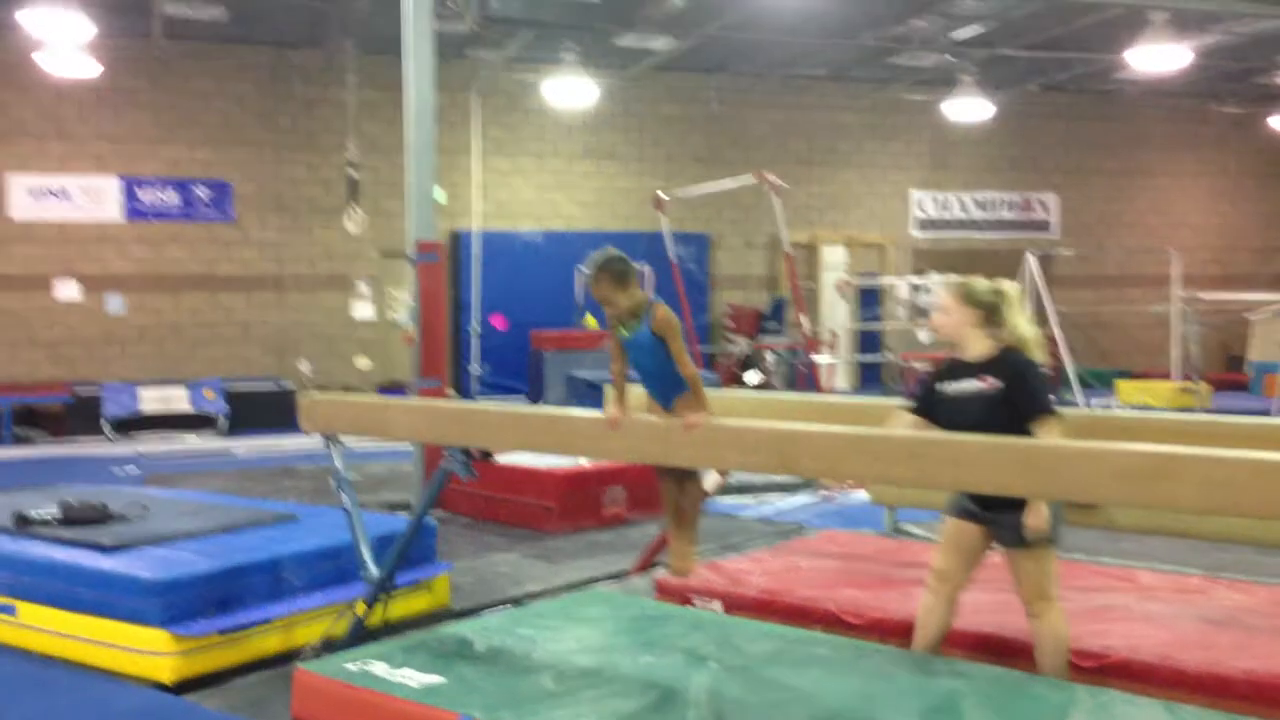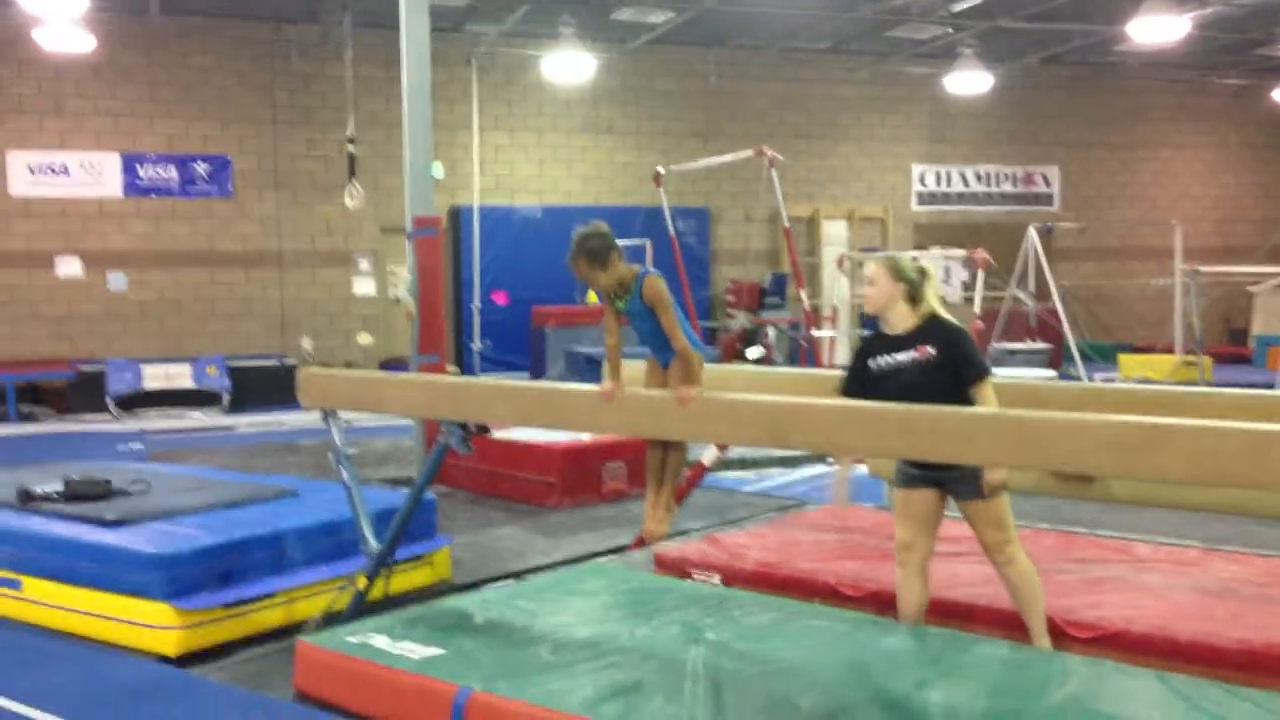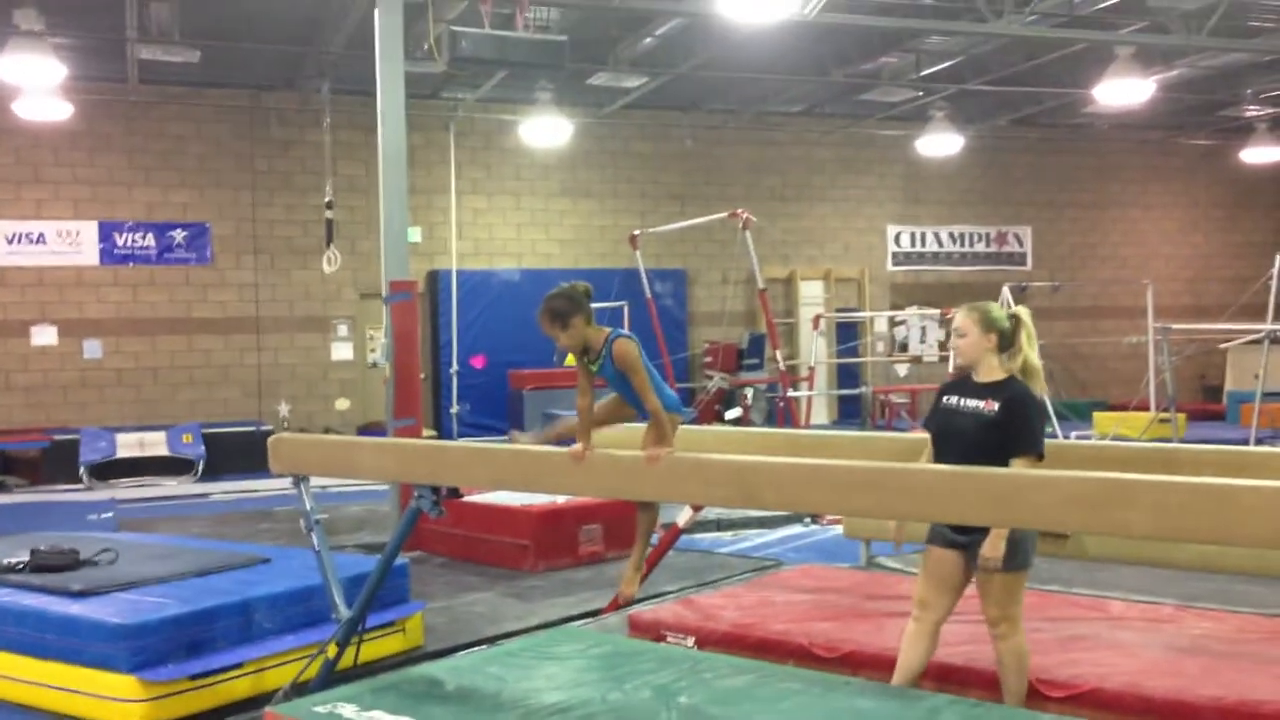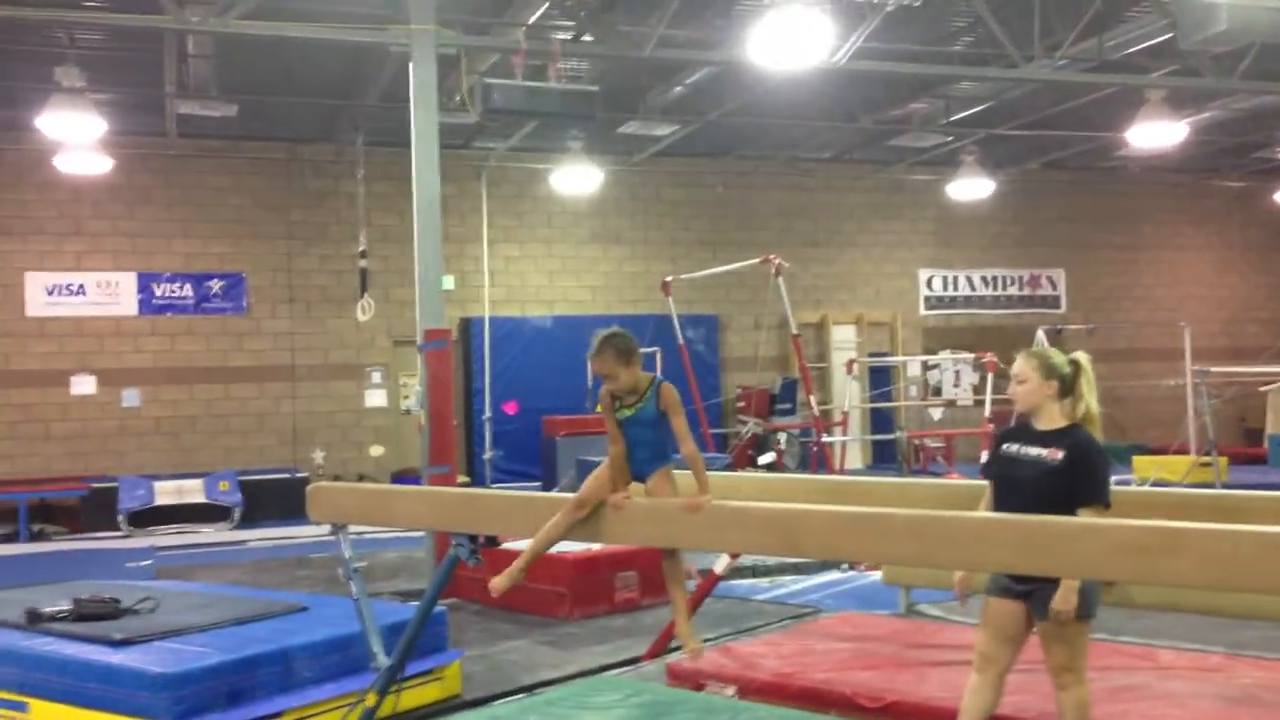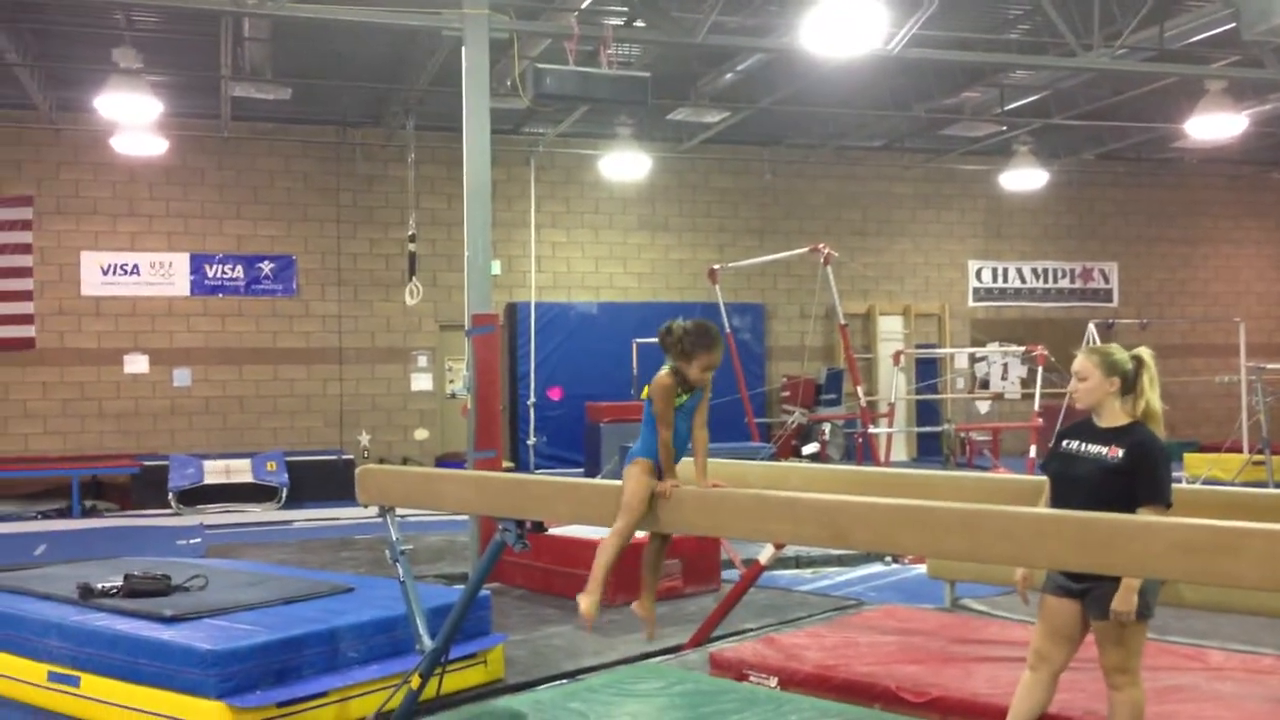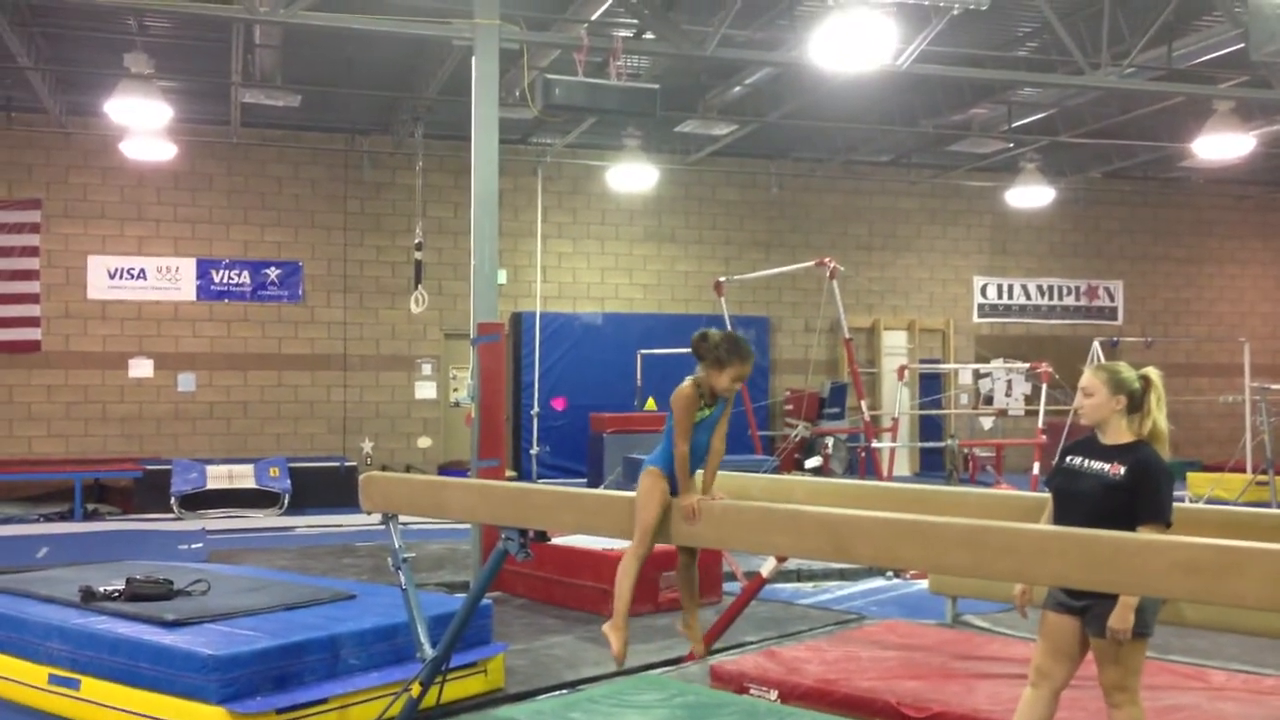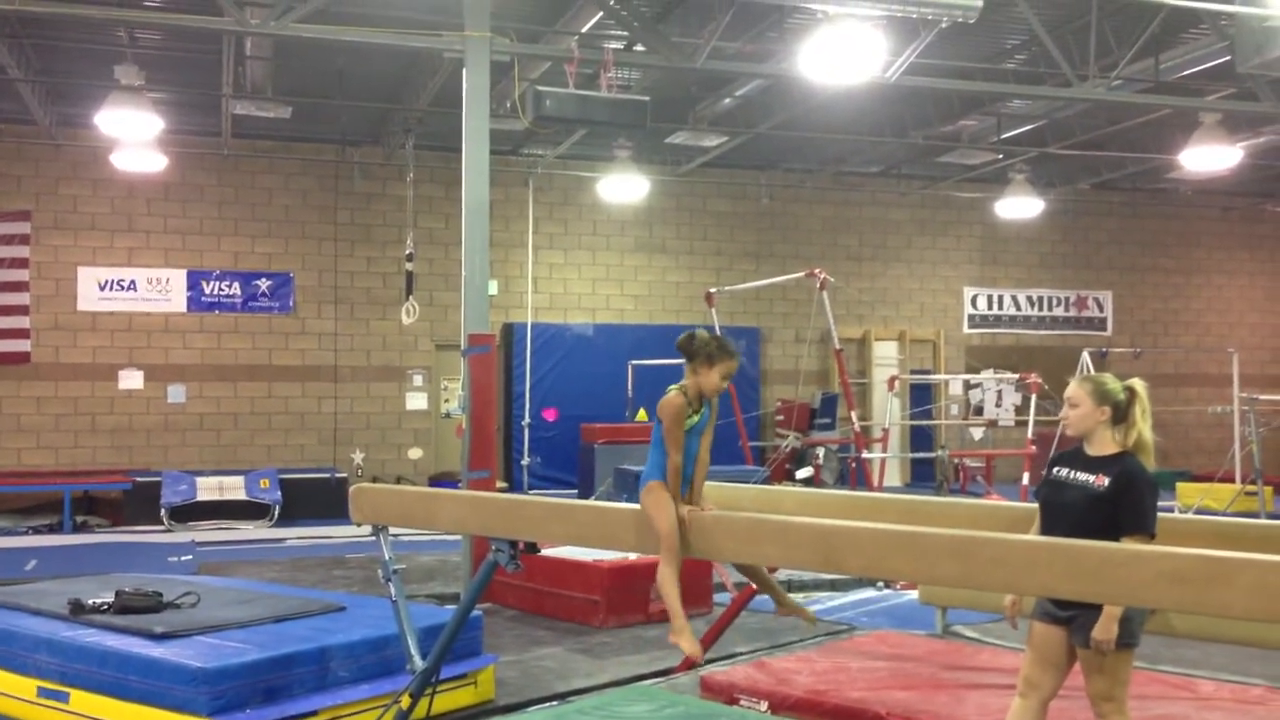
dt=0.7s
person 1, frame 1
left shoulder: (1018, 367)
right shoulder: (945, 376)
left elbow: (1046, 436)
right elbow: (903, 428)
left wrist: (1039, 503)
left hip: (1021, 503)
right hip: (971, 499)
left knee: (1039, 601)
right knee: (940, 581)
person 1, frame 2
left shoulder: (945, 336)
right shoulder: (870, 349)
left elbow: (984, 395)
left wrist: (994, 459)
left hip: (966, 461)
right hip: (915, 465)
left knee: (1002, 549)
right knee: (908, 553)
left ankle: (1041, 646)
person 1, frame 3
left shoulder: (1019, 399)
right shoulder: (950, 391)
left elbow: (1022, 474)
right elbow: (933, 455)
left wrist: (999, 534)
left hip: (999, 529)
right hip: (949, 524)
left knee: (1003, 624)
right knee: (924, 610)
person 1, frame 4
left shoulder: (1082, 447)
right shoulder: (1008, 439)
right elbow: (989, 505)
left wrist: (1070, 585)
left hip: (1059, 578)
right hip: (1010, 573)
left knee: (1066, 674)
right knee: (988, 663)
person 1, frame 5
left shoulder: (1144, 445)
right shoulder: (1070, 435)
right elbow: (1049, 501)
left wrist: (1131, 587)
left hip: (1116, 577)
right hip: (1066, 570)
left knee: (1120, 675)
right knee: (1040, 661)
person 1, frame 6
left shoulder: (1147, 464)
right shoulder: (1074, 451)
right elbow: (1051, 517)
left wrist: (1128, 604)
left hip: (1117, 595)
right hip: (1067, 587)
right knee: (1042, 678)
person 1, frame 7
left shoulder: (1131, 475)
right shoulder: (1060, 463)
right elbow: (1040, 528)
left wrist: (1111, 615)
left hip: (1103, 605)
right hip: (1054, 598)
right knee: (1030, 688)
person 2, frame 1
left shoulder: (659, 315)
right shoulder: (614, 318)
left elbow: (686, 365)
right elbow: (618, 364)
left wrist: (702, 410)
right wrist: (619, 405)
left hip: (682, 394)
right hip: (655, 396)
left knee: (687, 466)
right knee: (665, 467)
left ankle: (688, 540)
right ankle: (674, 538)
person 2, frame 2
left shoulder: (650, 285)
right shoulder: (608, 290)
left elbow: (677, 336)
right elbow: (612, 337)
left wrist: (693, 382)
right wrist: (613, 379)
left hip: (683, 353)
right hip: (658, 355)
left ankle: (665, 503)
right ankle: (653, 499)
person 2, frame 3
left shoulder: (620, 346)
right shoulder: (582, 349)
left elbow: (650, 398)
right elbow: (584, 398)
left wrist: (663, 444)
right wrist: (583, 440)
left hip: (663, 408)
right hip: (632, 401)
right knee: (584, 419)
left ankle: (636, 564)
right ankle: (533, 440)
person 2, frame 4
left shoulder: (663, 391)
right shoulder: (607, 395)
left elbow: (686, 443)
right elbow: (616, 445)
left wrist: (703, 491)
right wrist: (619, 488)
left hip: (656, 467)
right hip: (623, 464)
right knee: (579, 505)
left ankle: (682, 622)
right ankle: (516, 569)
person 2, frame 5
left shoulder: (703, 382)
right shoulder: (664, 381)
left elbow: (699, 429)
right elbow: (664, 433)
left wrist: (701, 478)
right wrist: (667, 476)
left hip: (666, 466)
right hip: (644, 461)
left knee: (661, 535)
right knee: (628, 521)
left ankle: (646, 602)
right ankle: (591, 593)
person 2, frame 6
left shoulder: (726, 395)
right shoulder: (687, 392)
left elbow: (717, 443)
right elbow: (681, 446)
left wrist: (706, 490)
right wrist: (686, 492)
left hip: (684, 475)
right hip: (659, 471)
left knee: (688, 551)
right knee: (642, 543)
left ankle: (690, 620)
right ankle: (618, 623)
person 2, frame 7
left shoulder: (710, 402)
right shoulder: (674, 401)
left elbow: (703, 453)
right elbow: (674, 457)
left wrist: (696, 500)
right wrist: (678, 504)
left hip: (683, 484)
right hip: (657, 483)
right knee: (672, 550)
left ankle: (781, 599)
right ankle: (680, 627)
